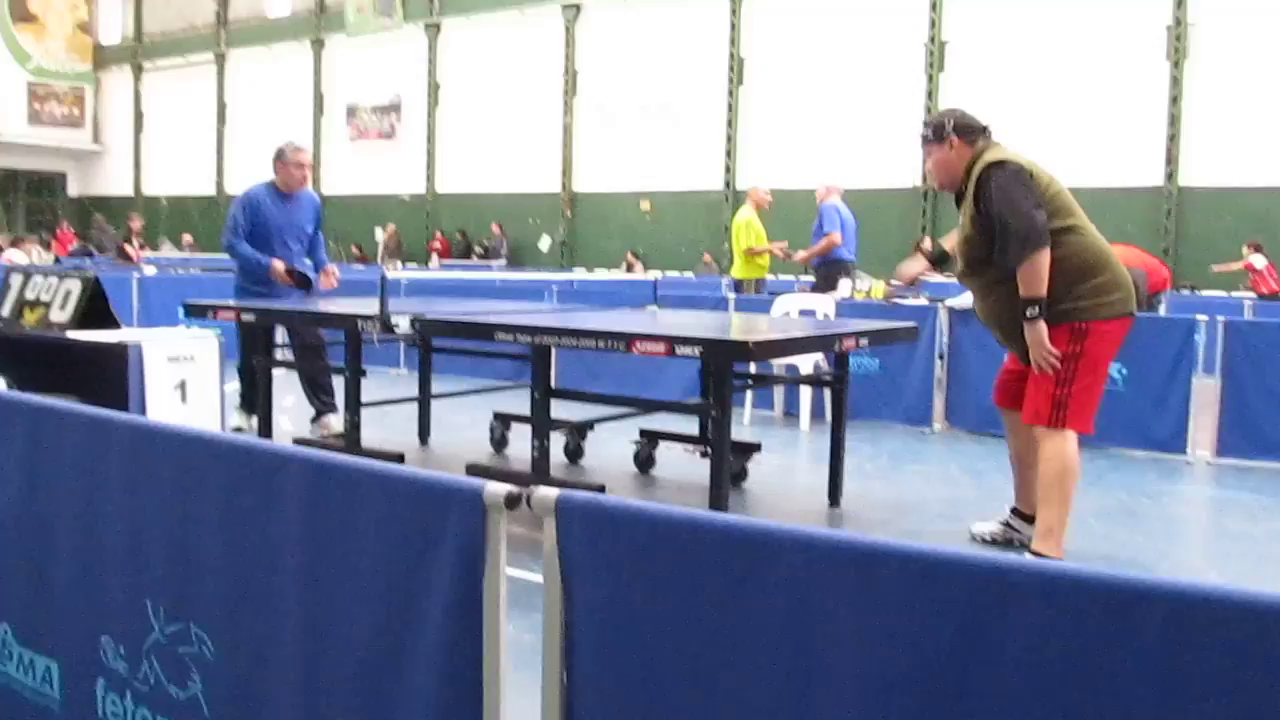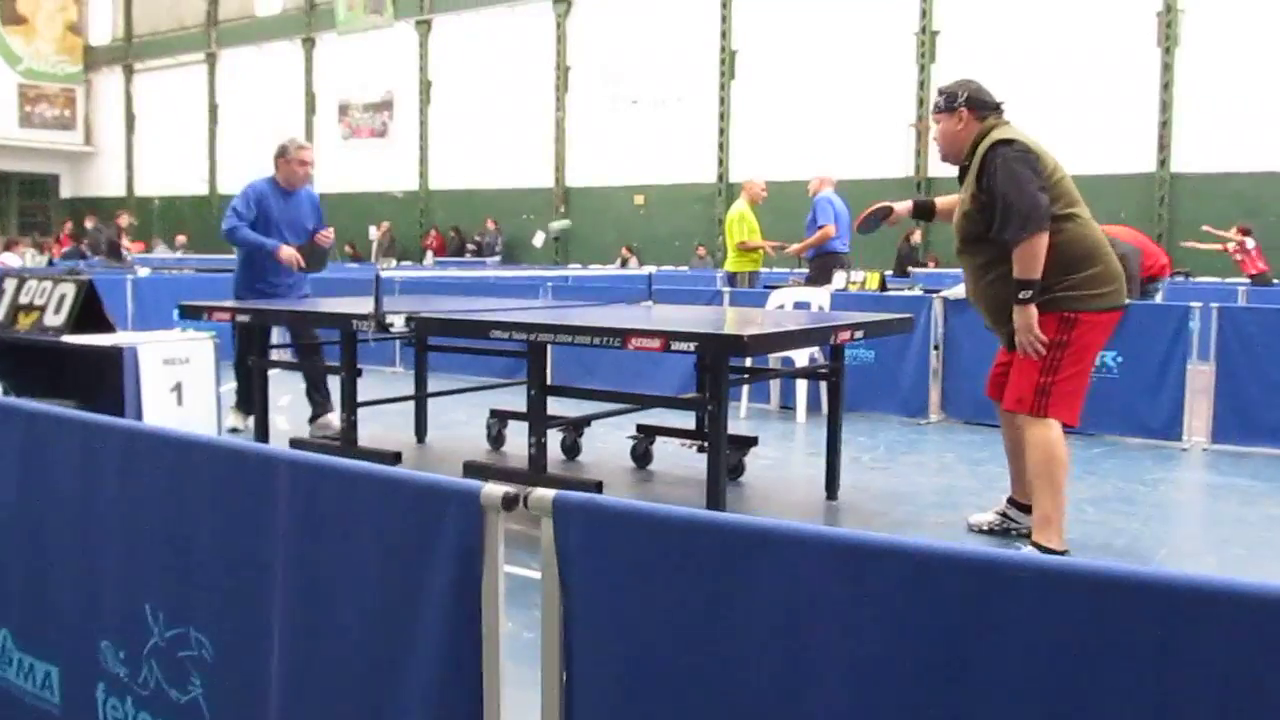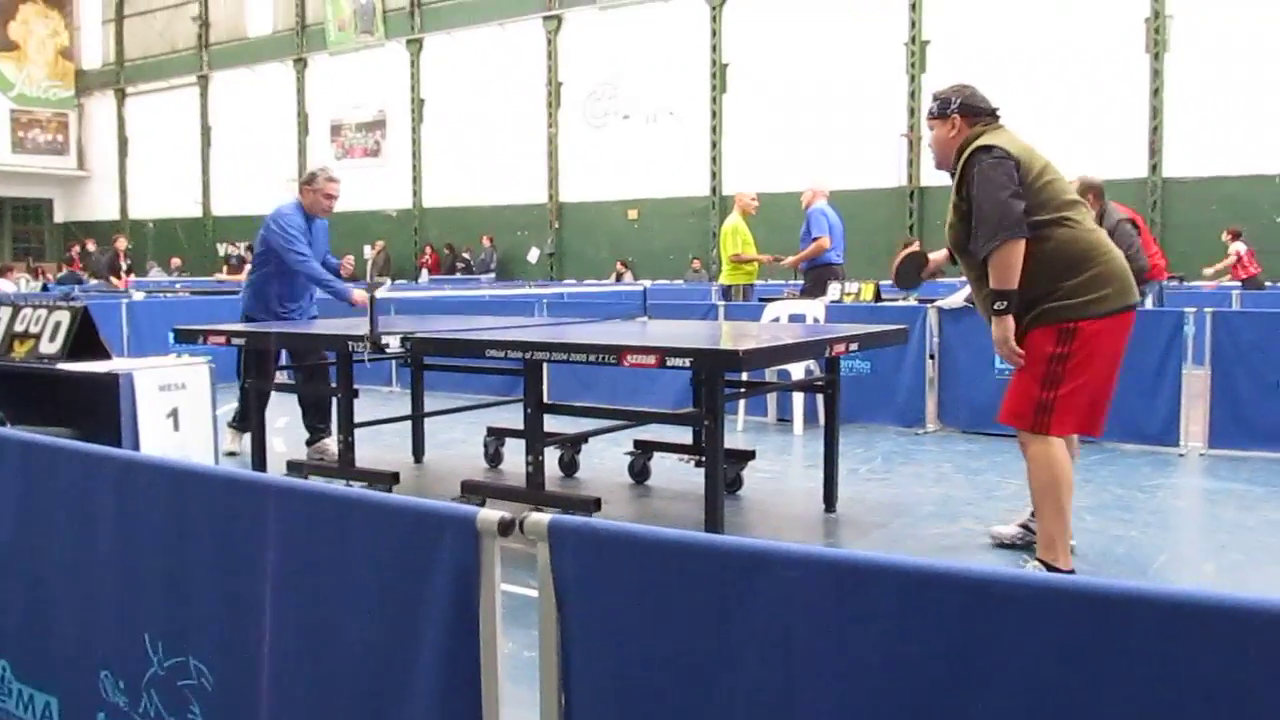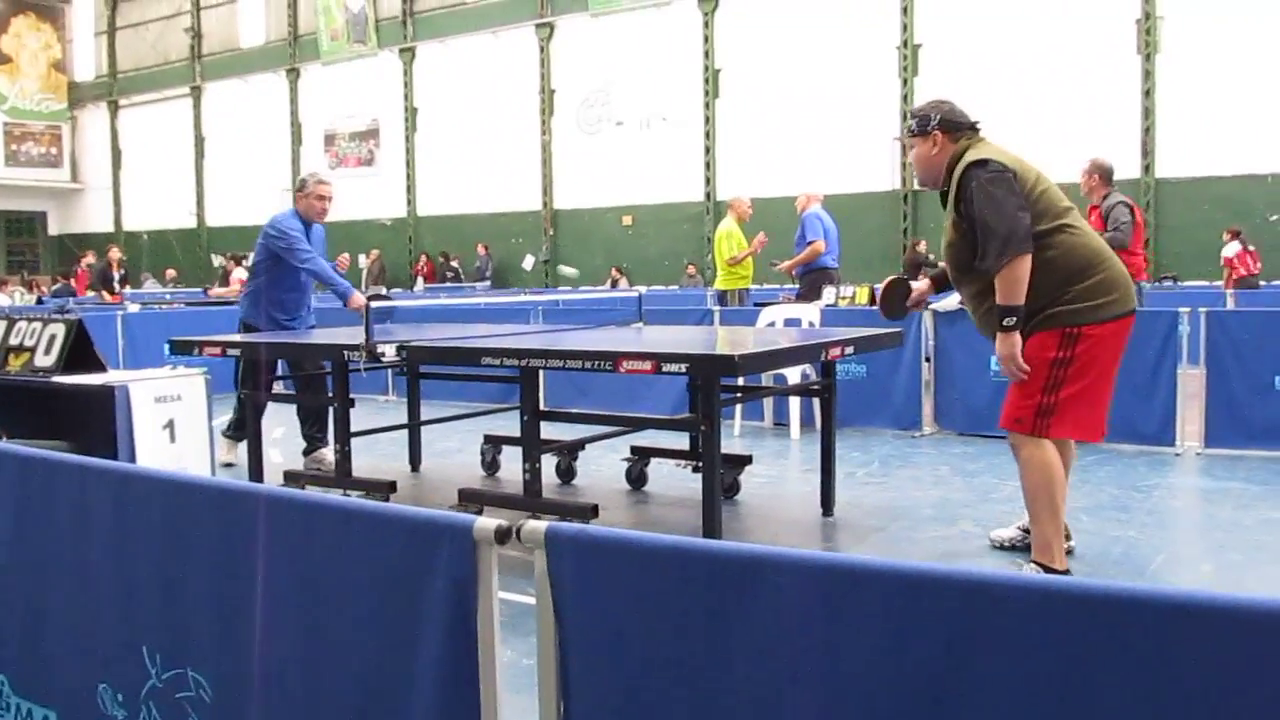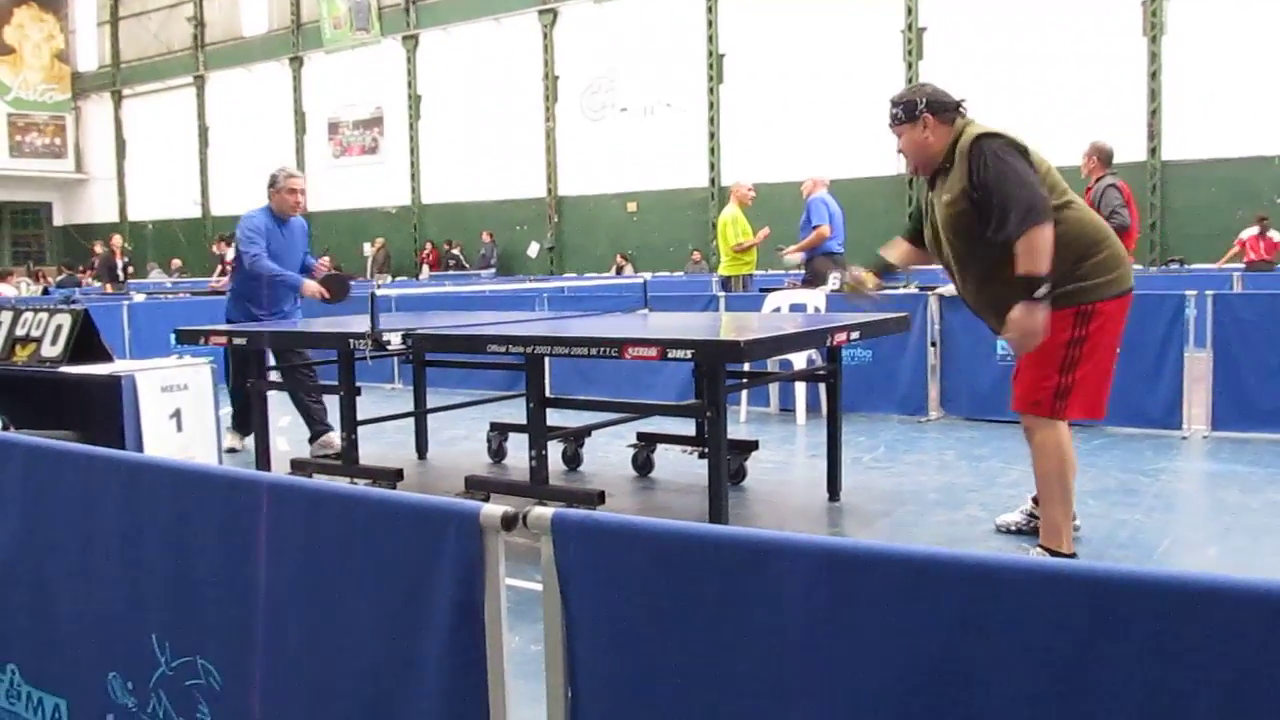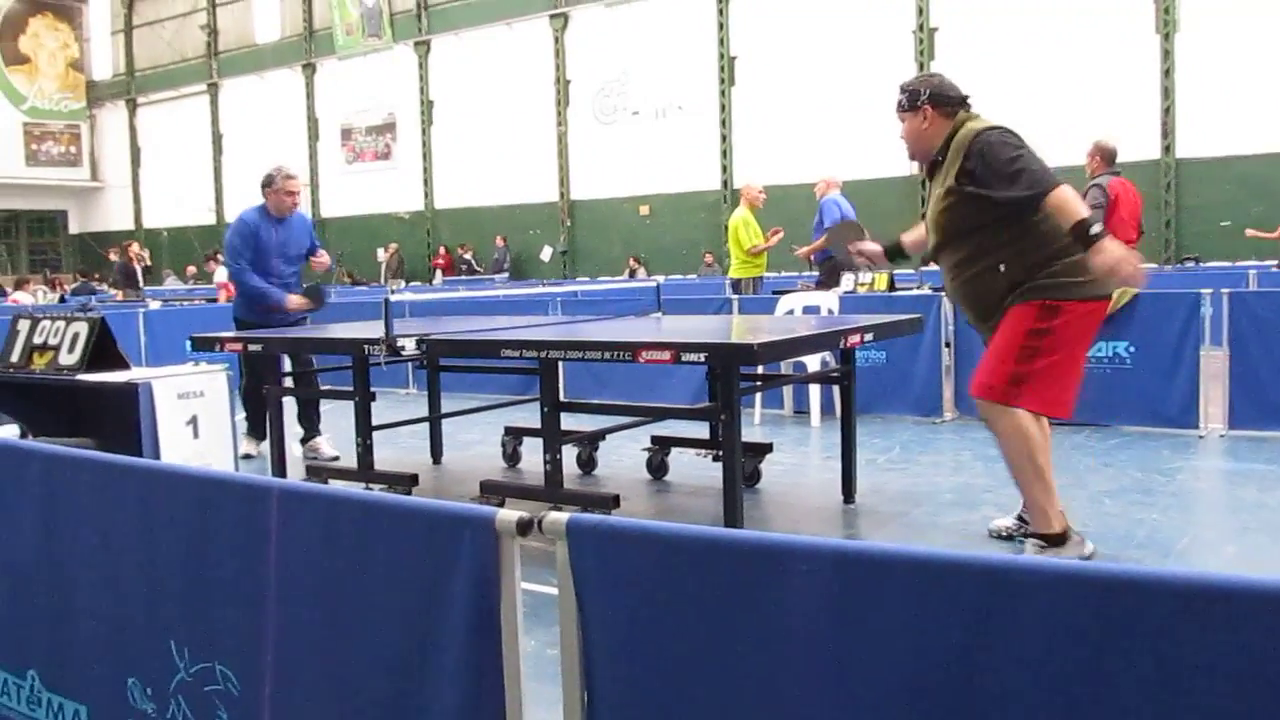
dt=0.3s
person 1, frame 1
left shoulder: (998, 174)
right shoulder: (984, 180)
left elbow: (1033, 246)
right elbow: (971, 236)
left wrist: (1033, 319)
right wrist: (929, 257)
left hip: (1080, 310)
right hip: (1049, 318)
left knee: (1051, 424)
right knee: (1018, 410)
left ankle: (1046, 556)
right ankle: (1025, 519)
person 1, frame 2
left shoulder: (1003, 152)
right shoulder: (986, 156)
left elbow: (1030, 227)
right elbow: (970, 204)
left wrist: (1024, 301)
right wrist: (913, 208)
left hip: (1072, 298)
right hip: (1049, 300)
left knee: (1035, 412)
right knee: (1011, 403)
left ankle: (1048, 547)
right ankle: (1021, 508)
person 1, frame 3
left shoulder: (985, 158)
right shoulder: (993, 153)
left elbow: (1006, 237)
left wrist: (1001, 312)
right wrist: (947, 255)
left hip: (1076, 304)
right hip: (1086, 298)
left knee: (1036, 428)
right knee: (1053, 422)
left ankle: (1055, 566)
right ankle: (1047, 524)
person 1, frame 4
left shoulder: (979, 171)
right shoulder: (976, 169)
left elbow: (1012, 250)
right elbow: (984, 251)
left wrist: (1006, 328)
right wrist: (933, 283)
left hip: (1077, 309)
right hip: (1079, 306)
left knee: (1028, 431)
right knee: (1050, 425)
left ankle: (1051, 568)
right ankle: (1049, 528)
person 1, frame 5
left shoulder: (985, 153)
right shoulder: (942, 178)
left elbow: (1033, 222)
right elbow: (920, 242)
left wrist: (1031, 298)
right wrist: (877, 270)
left hip: (1075, 293)
right hip: (1056, 296)
left knee: (1041, 411)
right knee: (1036, 403)
left ankle: (1058, 551)
right ankle: (1047, 506)
person 1, frame 6
left shoulder: (981, 144)
right shoulder: (944, 162)
left elbow: (1045, 187)
right elbow: (935, 229)
left wrist: (1095, 240)
right wrist: (888, 251)
left hip: (1055, 288)
right hip: (1030, 294)
left knee: (997, 398)
right knee: (1018, 402)
left ankle: (1055, 537)
right ankle: (1040, 515)
person 2, frame 1
left shoulder: (311, 201)
right shoulder: (253, 199)
right elbow: (232, 242)
left wrist: (323, 265)
right wrist: (267, 266)
left hip: (298, 293)
right hip: (255, 293)
left knee: (313, 353)
right knee: (253, 357)
left ankle: (325, 416)
right ankle: (247, 409)
person 2, frame 2
left shoulder: (310, 198)
right shoulder: (256, 192)
left elbow: (316, 234)
right elbow: (232, 229)
left wrist: (324, 238)
right wrist: (275, 248)
left hip: (296, 291)
right hip: (253, 290)
left knee: (312, 353)
right knee: (249, 355)
left ankle: (323, 416)
right ankle: (243, 409)
person 2, frame 3
left shoulder: (321, 223)
right shoulder: (285, 219)
right elbow: (302, 263)
left wrist: (338, 266)
right wrist: (346, 291)
left hip: (302, 312)
right hip: (262, 312)
left knee: (317, 376)
right knee: (257, 380)
left ankle: (319, 439)
right ankle: (238, 428)
person 2, frame 4
left shoulder: (318, 230)
right shoulder: (282, 225)
right elbow: (307, 263)
left wrist: (336, 266)
right wrist: (347, 292)
left hip: (299, 321)
right hip: (261, 321)
left knee: (314, 385)
right knee: (254, 390)
left ankle: (317, 450)
right ankle: (232, 437)
person 2, frame 5
left shoulder: (300, 226)
right shoulder: (253, 223)
right elbow: (256, 263)
left wrist: (316, 268)
right wrist: (299, 283)
left hip: (286, 314)
right hip: (246, 316)
left knee: (302, 375)
right knee: (244, 380)
left ankle: (322, 435)
right ankle: (239, 430)
person 2, frame 6
left shoulder: (302, 221)
right shoulder: (246, 224)
left elbow: (315, 252)
right elbow: (239, 272)
left wrist: (322, 258)
right wrist: (280, 298)
left hip: (293, 315)
right hip: (254, 317)
left knee: (306, 376)
right knee: (257, 382)
left ankle: (313, 438)
right ankle: (254, 434)
